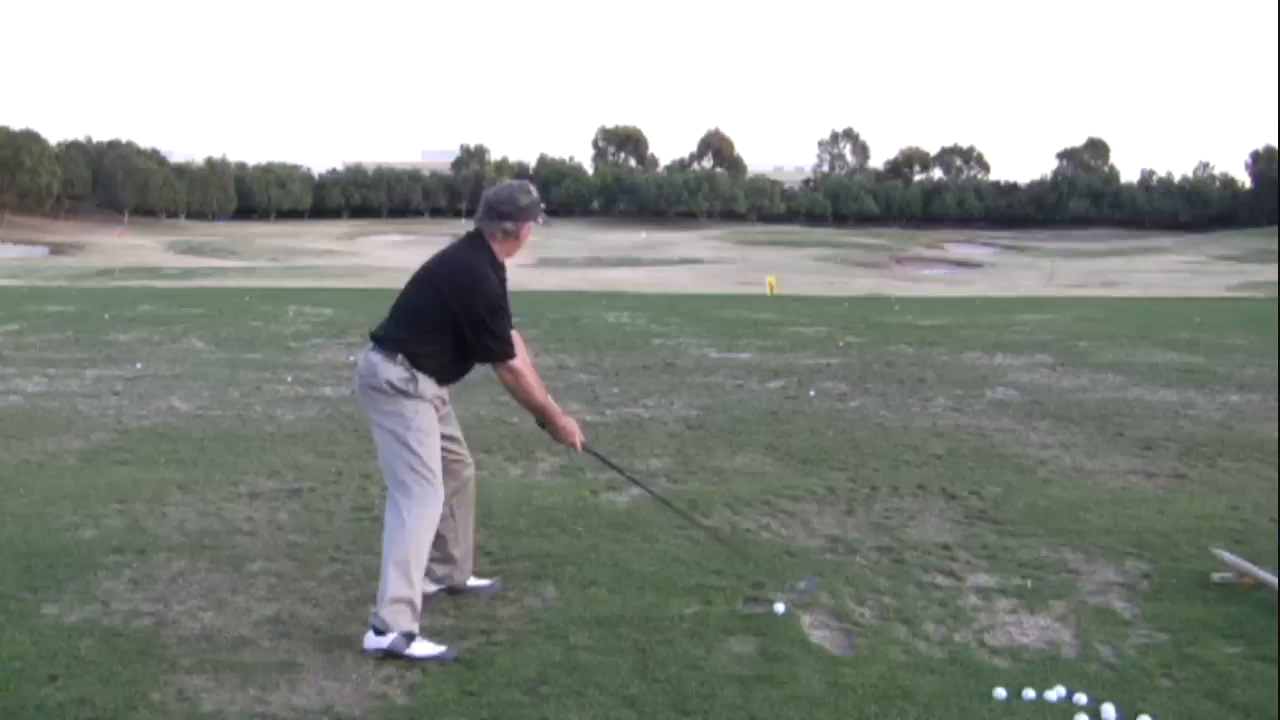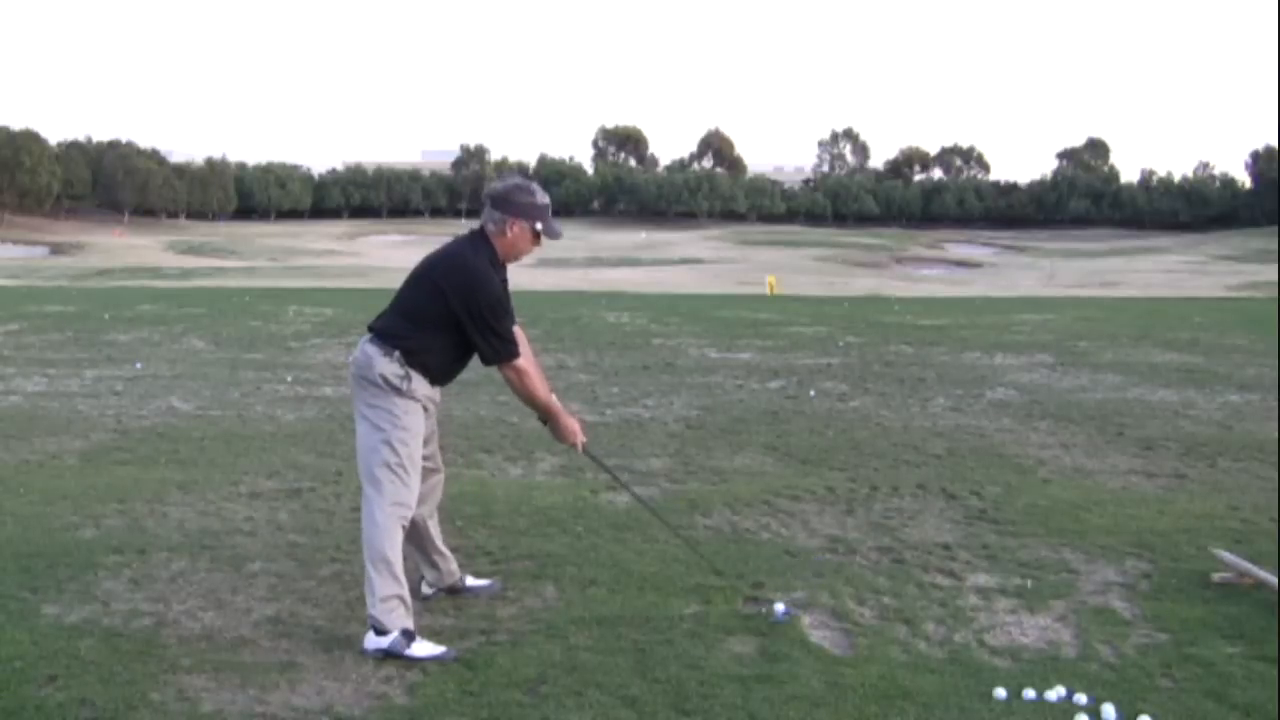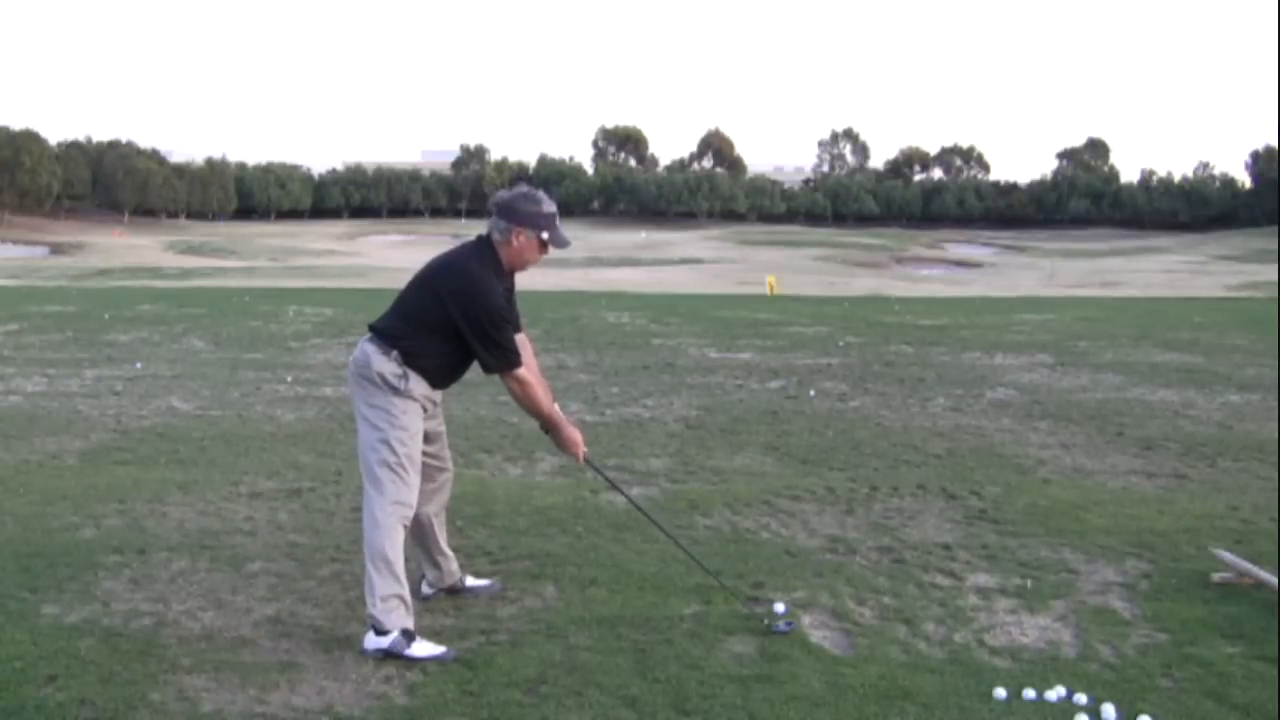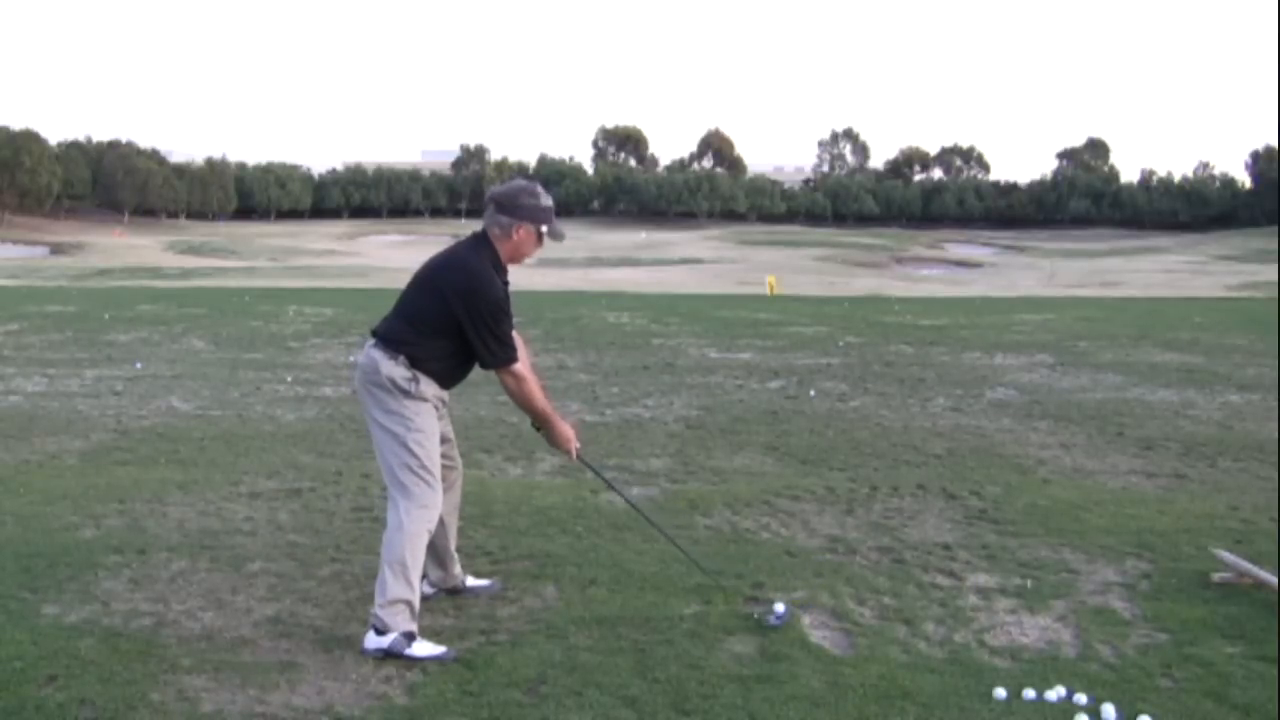
dt=0.7s
person 1, frame 1
left shoulder: (479, 262)
right shoulder: (474, 276)
left elbow: (511, 342)
right elbow: (507, 367)
left wrist: (548, 405)
right wrist: (553, 418)
left hip: (418, 379)
right hip: (398, 381)
left knee: (456, 473)
right knee: (421, 496)
left ankle: (449, 573)
right ankle: (391, 627)
person 1, frame 2
left shoulder: (482, 259)
right shoulder: (474, 273)
left elbow: (515, 338)
right elbow: (512, 366)
left wrist: (552, 402)
right wrist: (556, 418)
left hip: (411, 377)
right hip: (391, 377)
left knee: (425, 482)
right knee: (393, 498)
left ankle: (439, 576)
right ankle: (387, 628)
person 1, frame 3
left shoulder: (493, 268)
right shoulder: (475, 283)
left elbow: (519, 344)
right elbow: (514, 376)
left wrist: (556, 411)
right wrist: (559, 429)
left hip: (414, 377)
right hip: (390, 377)
left knee: (434, 477)
right knee: (394, 497)
left ankle: (441, 575)
right ankle: (387, 628)
person 1, frame 4
left shoulder: (481, 262)
right shoulder: (476, 278)
left elbow: (511, 342)
right elbow: (509, 372)
left wrist: (544, 407)
right wrist: (551, 423)
left hip: (413, 378)
right hip: (399, 380)
left knee: (444, 475)
right knee: (418, 498)
left ankle: (442, 576)
right ankle: (390, 629)
